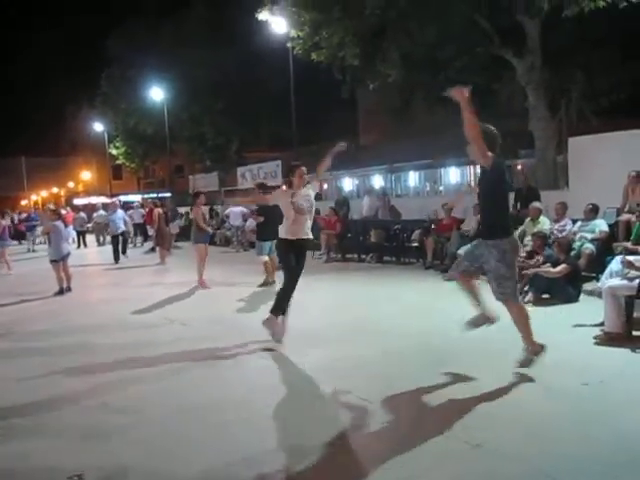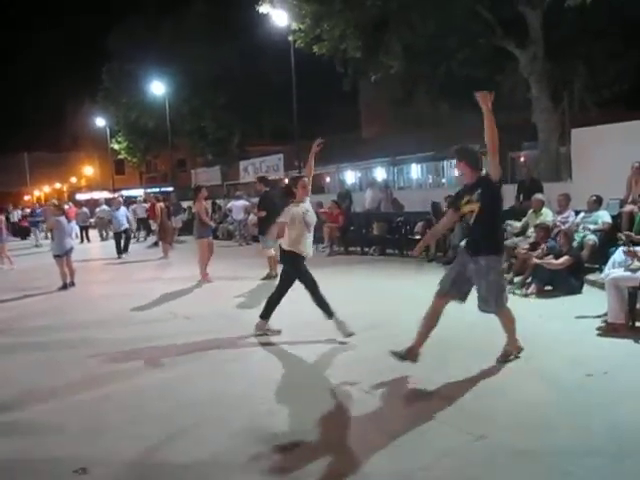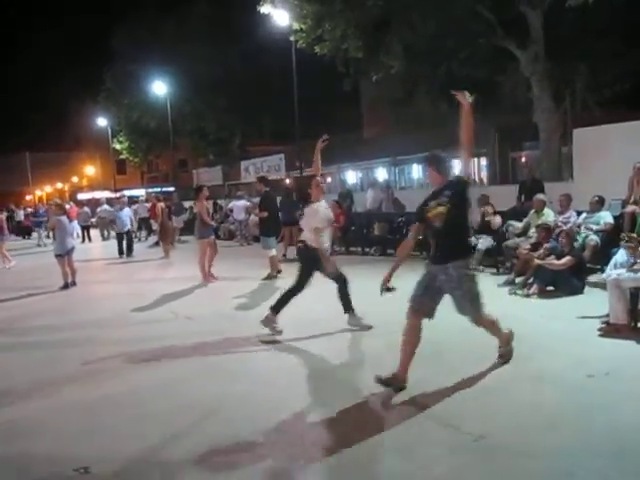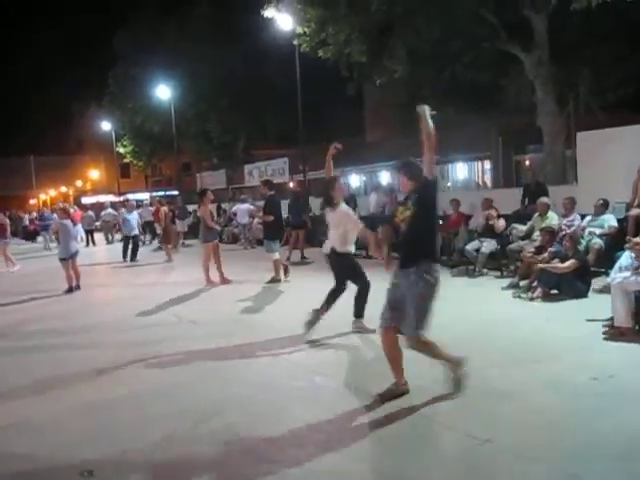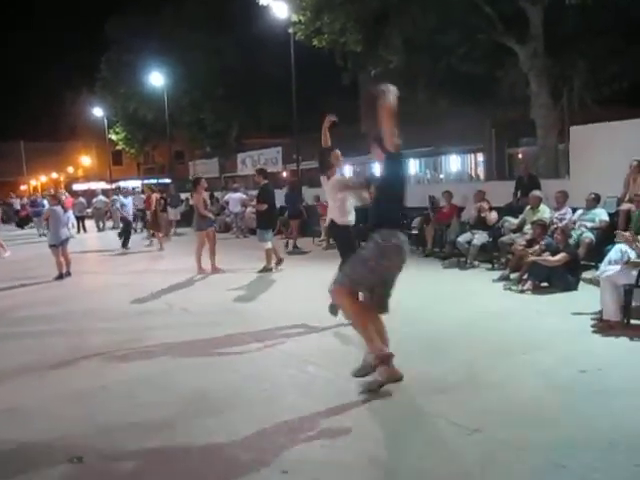
dt=0.2s
person 1, frame 1
left shoulder: (494, 168)
right shoulder: (488, 170)
left elbow: (474, 136)
left wrist: (464, 102)
left hip: (500, 242)
right hip: (486, 239)
left knee: (510, 298)
right knee: (461, 273)
left ankle: (532, 345)
right ankle: (485, 313)
person 1, frame 2
left shoulder: (490, 184)
right shoulder: (462, 194)
left elbow: (493, 148)
right elbow: (444, 224)
left wrist: (487, 110)
right wrist: (421, 246)
left hip: (489, 259)
right hip: (467, 256)
left knee: (498, 309)
right knee: (440, 299)
left ankle: (512, 344)
right ankle: (414, 349)
person 1, frame 3
left shoulder: (458, 187)
right shoulder: (426, 203)
left elbow: (467, 147)
right elbow: (409, 240)
left wrist: (466, 108)
right wrist: (391, 272)
left hip: (458, 266)
right hip: (436, 267)
left knee: (476, 317)
right knee: (414, 315)
left ankle: (505, 337)
right ankle: (400, 374)
person 1, frame 4
left shoulder: (425, 192)
right shoulder: (408, 207)
left elbow: (429, 147)
right elbow: (402, 241)
left wrist: (425, 116)
left hip: (422, 273)
right hip: (405, 273)
left knee: (414, 338)
right knee: (387, 331)
left ankle: (453, 362)
right ankle: (400, 383)
person 1, frame 5
left shoulder: (394, 159)
right shoulder: (391, 169)
left elbow: (387, 115)
left wrist: (388, 92)
left hip: (386, 240)
right hip: (395, 243)
left knee: (340, 289)
right knee: (371, 310)
left ankle: (378, 349)
right ankle: (388, 369)
person 2, frame 1
left shoulder: (309, 190)
right shoulder: (283, 194)
left elbow: (321, 171)
left wrist: (333, 152)
left hip: (303, 241)
right hip: (287, 240)
left knee: (292, 283)
right knee: (290, 280)
left ankle: (273, 318)
right ankle: (277, 319)
person 2, frame 2
left shoulder: (306, 201)
right shoulder: (293, 209)
left elbow: (309, 174)
right elbow: (279, 226)
left wrist: (313, 154)
left hip: (299, 254)
right hip: (292, 254)
left knee: (281, 290)
right knee: (313, 287)
left ankle: (262, 323)
right ankle: (336, 321)
person 2, frame 3
left shoulder: (317, 203)
right shoulder: (319, 209)
left elbow: (316, 171)
right elbow: (317, 235)
left wrist: (318, 150)
right wrist: (327, 260)
left hip: (306, 250)
right hip: (314, 251)
left knee: (299, 286)
right knee: (341, 280)
left ankle: (270, 316)
right ankle: (352, 317)
person 2, frame 4
left shoulder: (329, 206)
right shoulder: (345, 212)
left elbow: (329, 176)
right elbow: (364, 232)
left wrist: (329, 156)
right wrist: (375, 249)
left hip: (331, 252)
right hip: (343, 254)
left knee: (339, 287)
right knee: (364, 284)
left ankle: (320, 311)
right ankle: (358, 322)
person 2, frame 5
left shoulder: (326, 176)
right shoulder: (339, 179)
left elbow: (326, 148)
right elbow: (360, 188)
left wrist: (325, 127)
left hip: (334, 224)
right hip: (342, 225)
left knee: (346, 259)
right knee: (350, 261)
